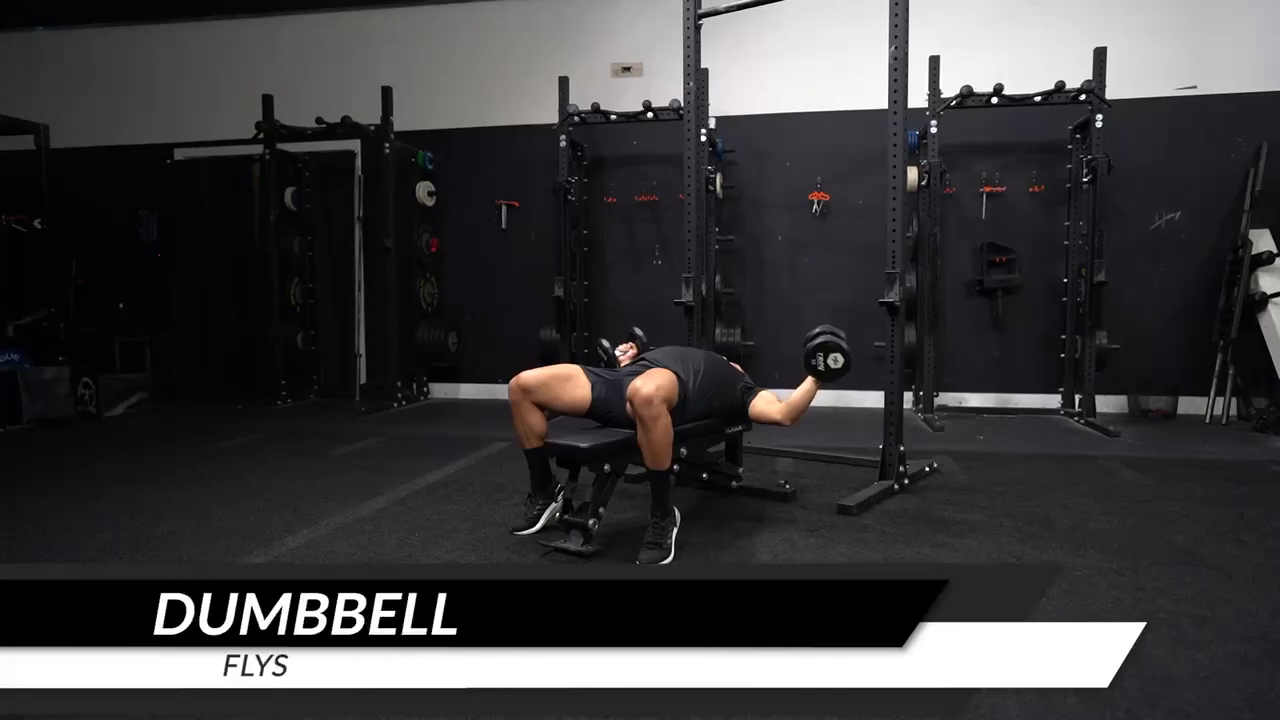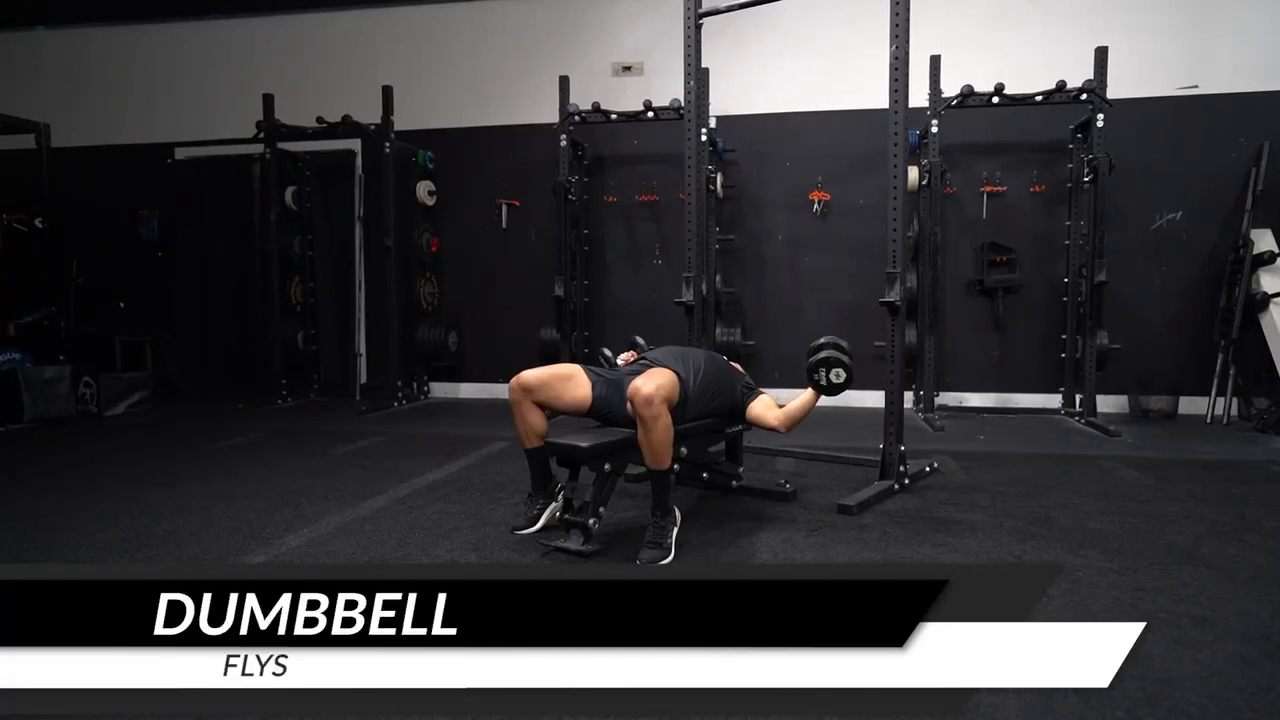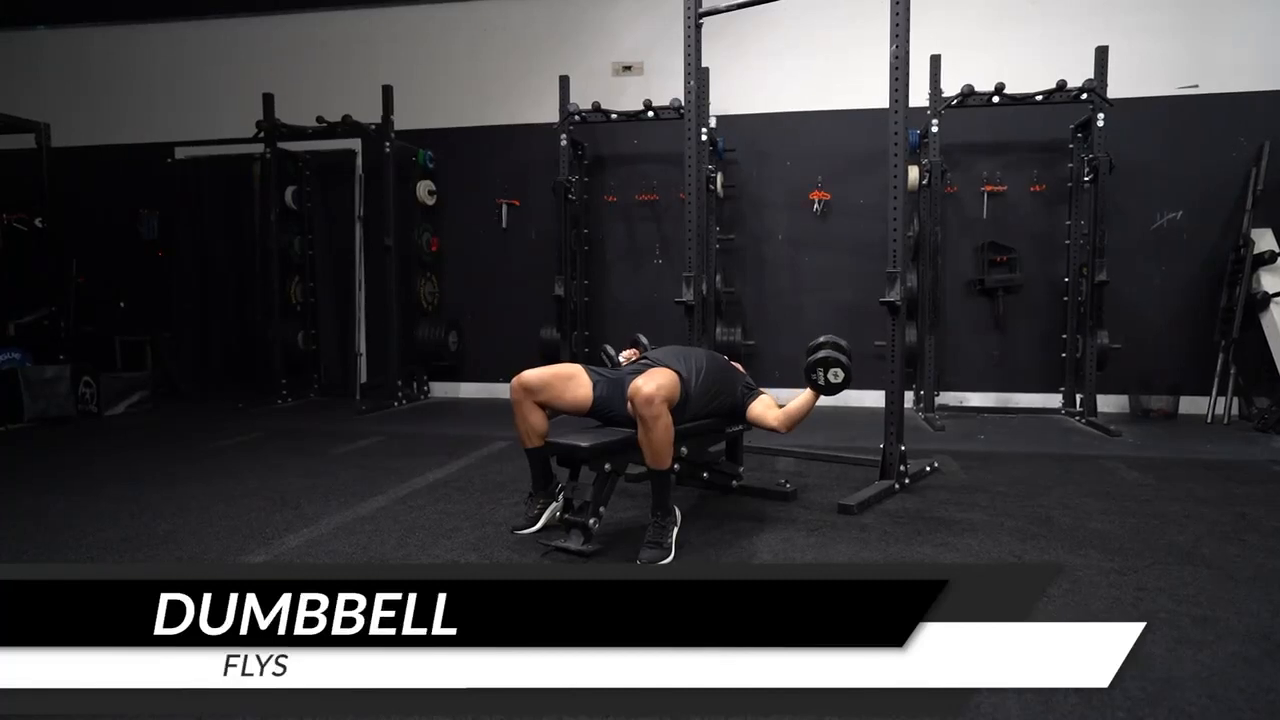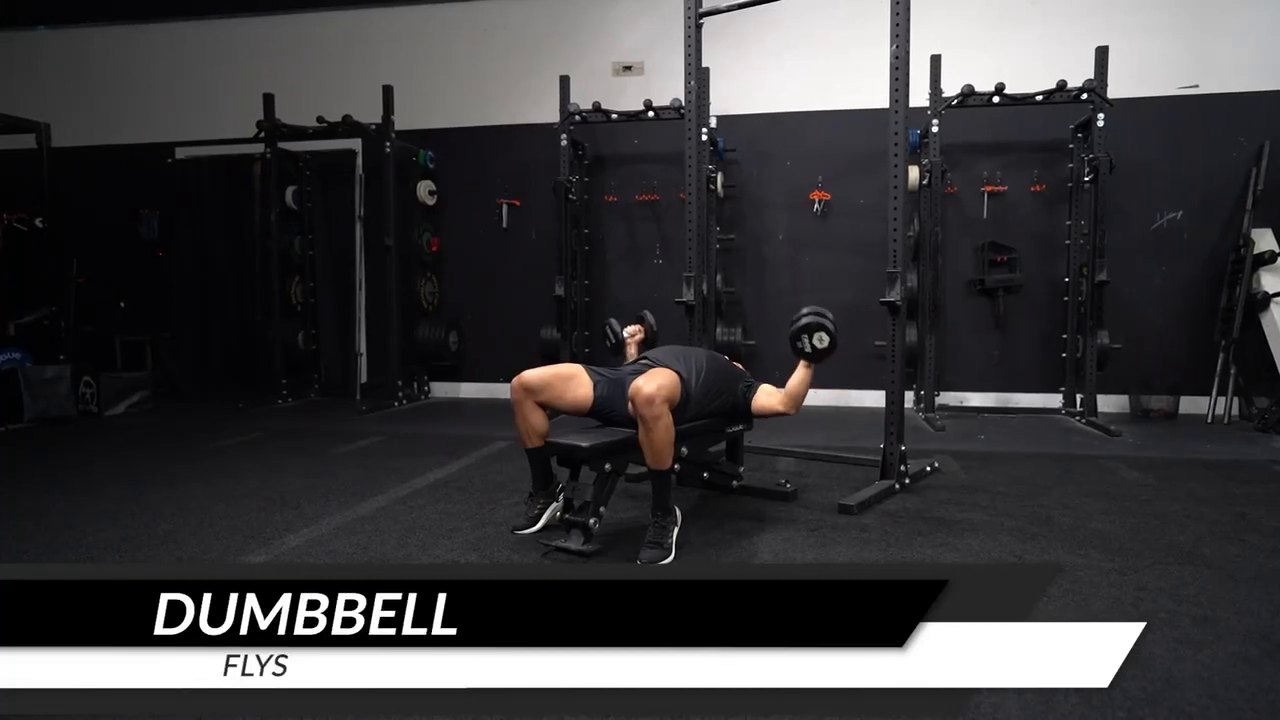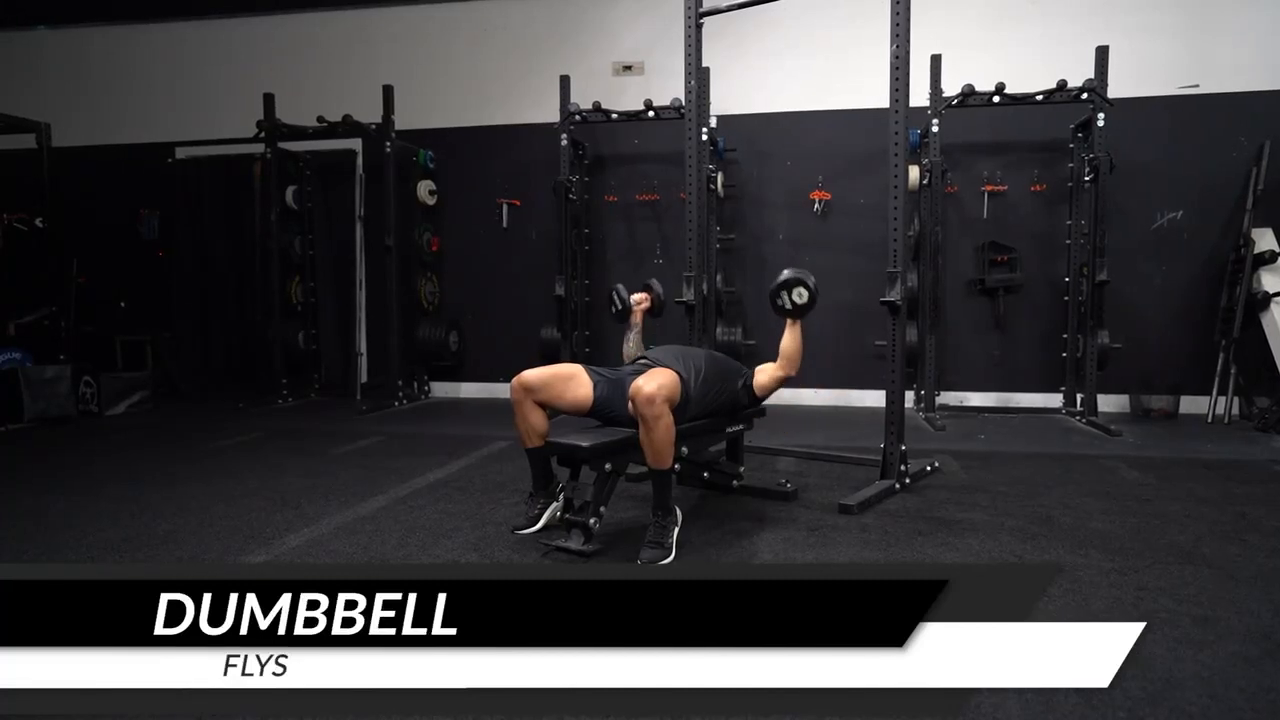
dt=0.2s
person 1, frame 1
left shoulder: (741, 388)
left elbow: (783, 414)
left wrist: (816, 375)
right wrist: (626, 361)
left hip: (651, 392)
right hip: (625, 380)
left knee: (646, 394)
right knee: (522, 386)
left ankle: (663, 517)
right ankle: (544, 494)
person 1, frame 2
left shoulder: (741, 389)
left elbow: (780, 421)
right wrist: (626, 364)
left hip: (652, 392)
right hip: (626, 381)
left knee: (646, 394)
right knee: (523, 385)
left ankle: (663, 517)
right ankle: (545, 493)
person 1, frame 3
left shoulder: (742, 389)
left elbow: (780, 421)
right wrist: (628, 363)
left hip: (652, 392)
right hip: (627, 378)
left knee: (647, 394)
right knee: (524, 385)
left ankle: (663, 516)
right ankle: (545, 494)
person 1, frame 4
left shoulder: (743, 386)
left elbow: (785, 404)
left wrist: (809, 359)
right wrist: (632, 346)
left hip: (652, 394)
right hip: (624, 377)
left knee: (648, 394)
right knee: (525, 385)
left ankle: (664, 516)
right ankle: (545, 493)
person 1, frame 5
left shoulder: (741, 383)
left elbow: (784, 370)
right elbow: (634, 362)
left wrist: (793, 318)
right wrist: (636, 316)
left hip: (653, 394)
right hip: (623, 383)
left knee: (647, 394)
right knee: (524, 385)
left ankle: (665, 516)
right ankle: (545, 493)
